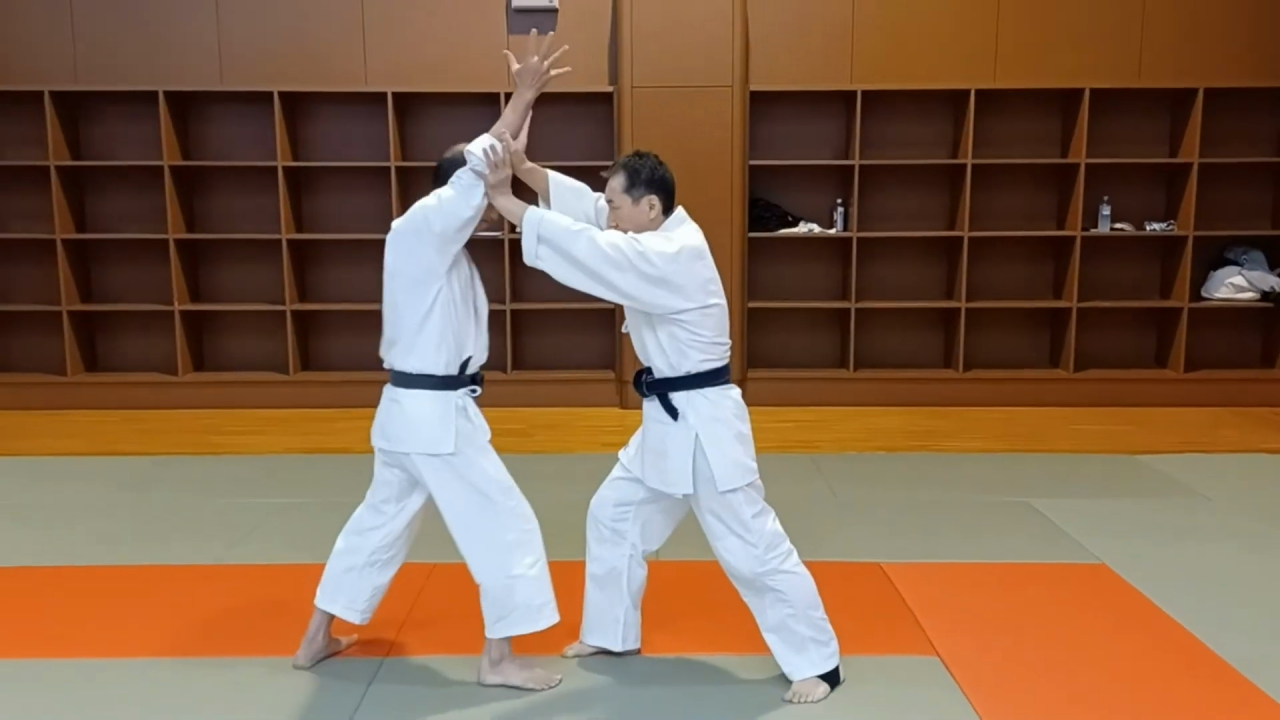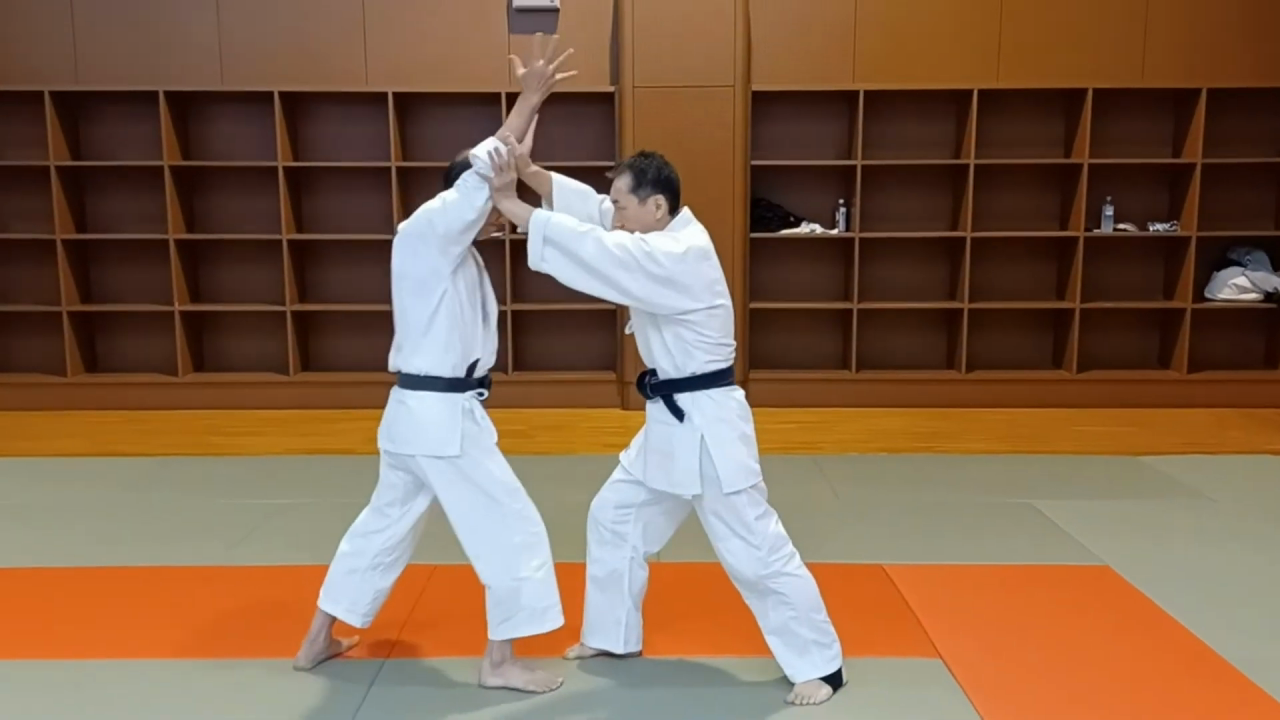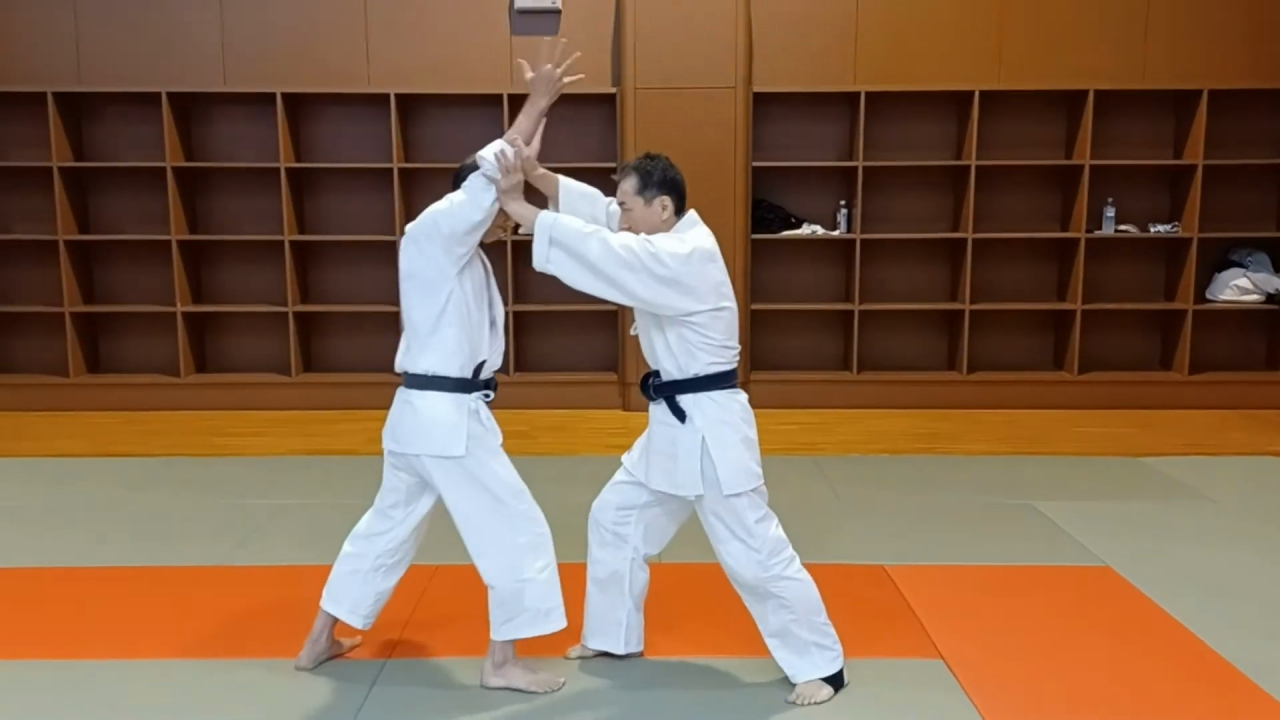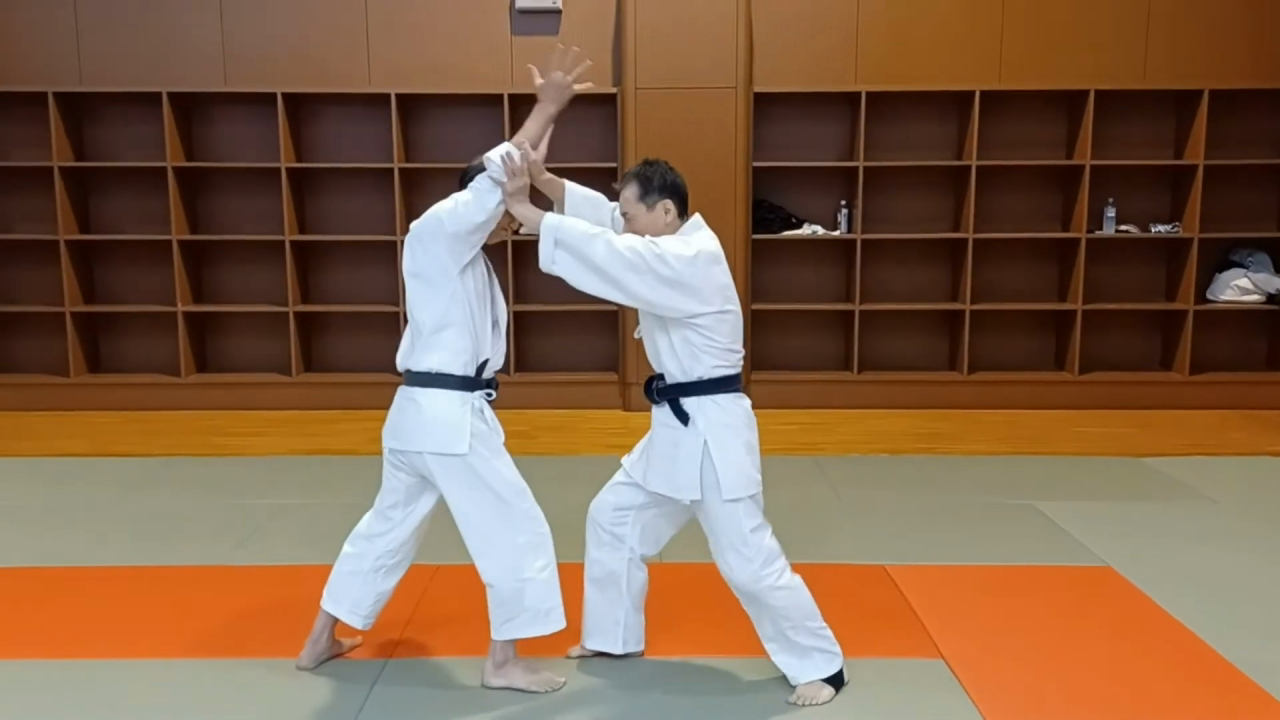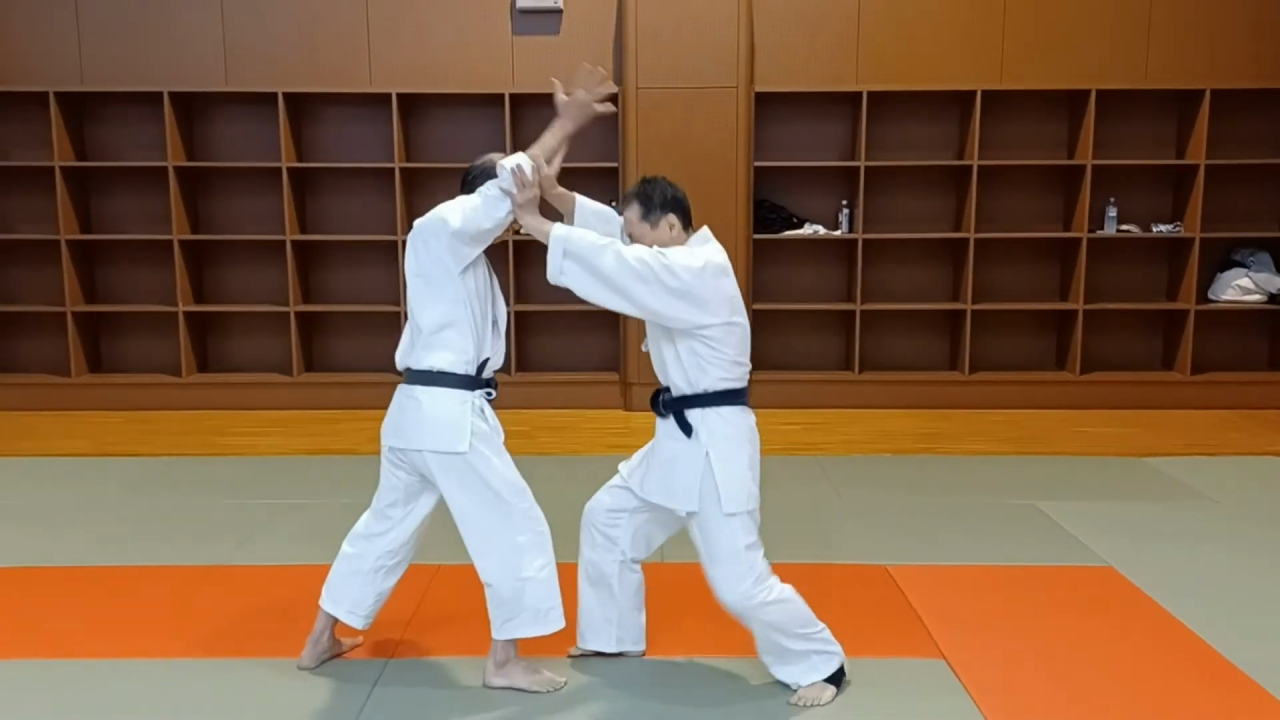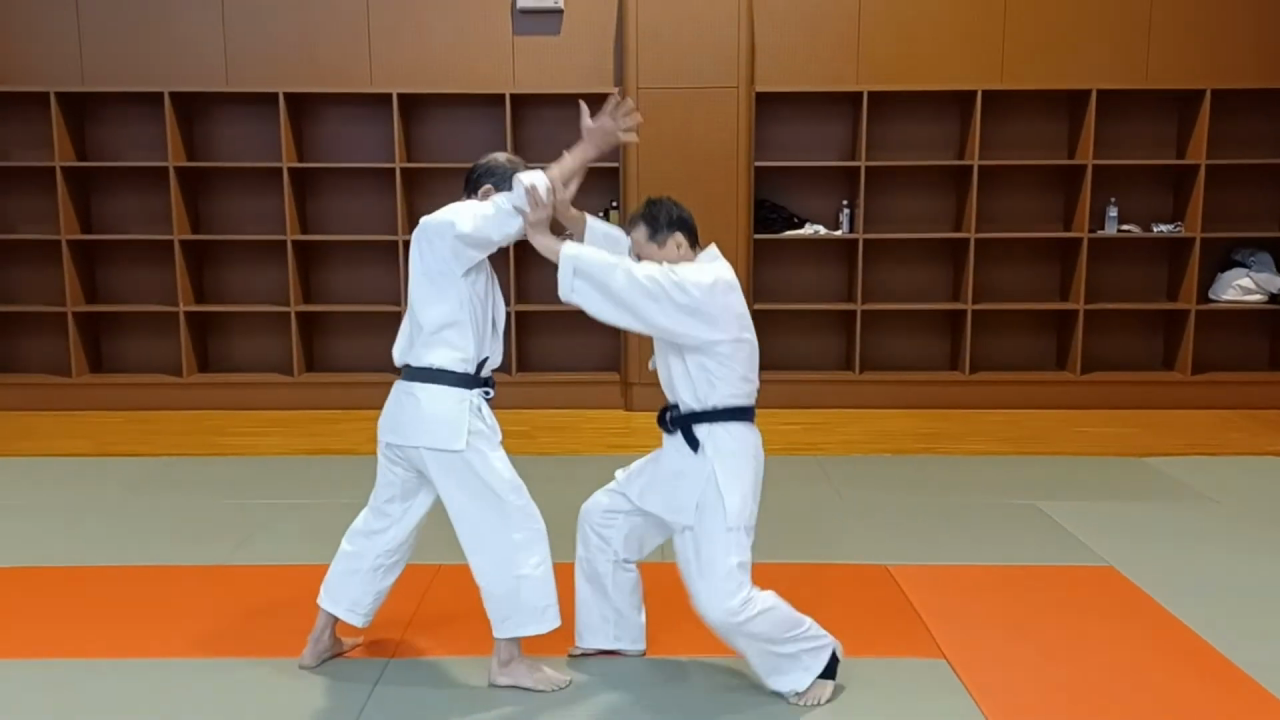
dt=0.1s
person 1, frame 1
left shoulder: (437, 244)
right shoulder: (421, 229)
right elbow: (477, 169)
right wrist: (524, 96)
left hip: (409, 407)
right hip: (436, 414)
left knee: (380, 520)
right knee: (503, 523)
left ankle: (318, 637)
right ankle: (499, 658)
person 1, frame 2
left shoulder: (451, 250)
right shoulder: (425, 231)
right elbow: (483, 174)
right wrist: (530, 100)
left hip: (416, 411)
right hip: (441, 417)
left knee: (384, 524)
right knee: (511, 529)
left ankle: (318, 639)
right ankle: (499, 660)
person 1, frame 3
left shoulder: (459, 250)
right shoulder: (432, 232)
right elbow: (489, 176)
right wrist: (538, 103)
left hip: (420, 413)
right hip: (447, 417)
left knee: (388, 525)
right knee: (515, 530)
left ankle: (320, 639)
right ankle: (501, 660)
person 1, frame 4
left shoulder: (461, 253)
right shoulder: (436, 231)
right elbow: (496, 182)
right wrist: (547, 108)
left hip: (419, 411)
right hip: (450, 418)
left knee: (388, 525)
right knee: (516, 529)
left ankle: (322, 640)
right ankle: (503, 661)
person 1, frame 5
left shoulder: (461, 251)
right shoulder: (438, 229)
right elbow: (506, 189)
right wrist: (566, 123)
left hip: (416, 410)
right hip: (449, 416)
left knee: (387, 522)
right knee: (515, 530)
left ankle: (321, 638)
right ankle: (504, 660)
person 1, frame 6
left shoulder: (455, 244)
right shoulder: (444, 227)
right elbow: (520, 206)
right wrist: (590, 147)
left hip: (412, 405)
right hip: (446, 414)
left knee: (384, 521)
right knee: (511, 524)
left ankle: (321, 638)
right ankle: (510, 659)
person 2, frame 1
left shoulder: (672, 257)
right shoulder: (662, 236)
left elbow: (586, 249)
right elbow: (581, 205)
left wrist: (507, 203)
right wrist: (524, 169)
left hip: (703, 420)
right hip: (667, 417)
left knee: (752, 549)
right knee: (613, 517)
left ankle: (818, 662)
right ankle: (611, 633)
person 2, frame 2
left shoulder: (680, 257)
right shoulder: (666, 241)
left elbow: (595, 251)
right elbow: (588, 207)
left wrist: (513, 206)
right wrist: (529, 172)
left hip: (707, 423)
right hip: (670, 421)
left knee: (757, 553)
right knee: (614, 519)
left ankle: (822, 665)
right ankle: (612, 636)
person 2, frame 3
left shoulder: (684, 258)
right shoulder: (670, 243)
left elbow: (601, 252)
right elbow: (595, 211)
left wrist: (520, 209)
right wrist: (536, 175)
left hip: (710, 423)
right hip: (673, 421)
left knee: (756, 555)
right knee: (614, 520)
left ankle: (822, 665)
right ankle: (613, 637)
person 2, frame 4
left shoulder: (690, 260)
right shoulder: (676, 248)
left elbow: (608, 253)
right elbow: (599, 216)
left wrist: (525, 212)
right wrist: (543, 181)
left hip: (712, 428)
right hip: (676, 425)
left knee: (750, 562)
right knee: (613, 520)
left ankle: (821, 664)
right ankle: (615, 637)
person 2, frame 5
left shoulder: (697, 272)
right shoulder: (681, 261)
left elbow: (615, 265)
right elbow: (608, 231)
left wrist: (535, 223)
right wrist: (554, 195)
left hip: (714, 440)
right hip: (679, 436)
left knee: (738, 580)
right knee: (607, 521)
left ankle: (821, 664)
right ankle: (614, 637)
person 2, frame 6
left shoulder: (705, 288)
right shoulder: (690, 281)
left elbow: (625, 282)
right elbow: (617, 251)
left wrist: (547, 243)
right wrist: (567, 214)
left hip: (719, 456)
right hip: (686, 449)
left knee: (721, 598)
right knee: (603, 519)
left ankle: (814, 657)
right ankle: (615, 635)
